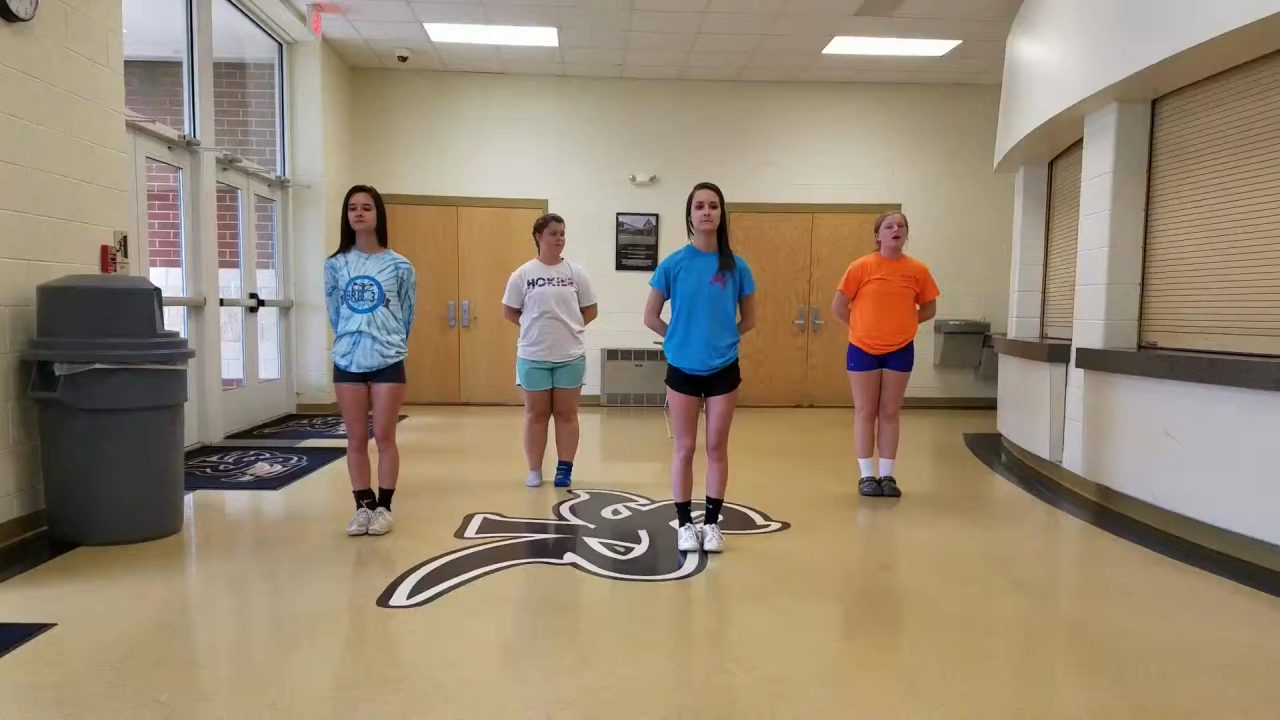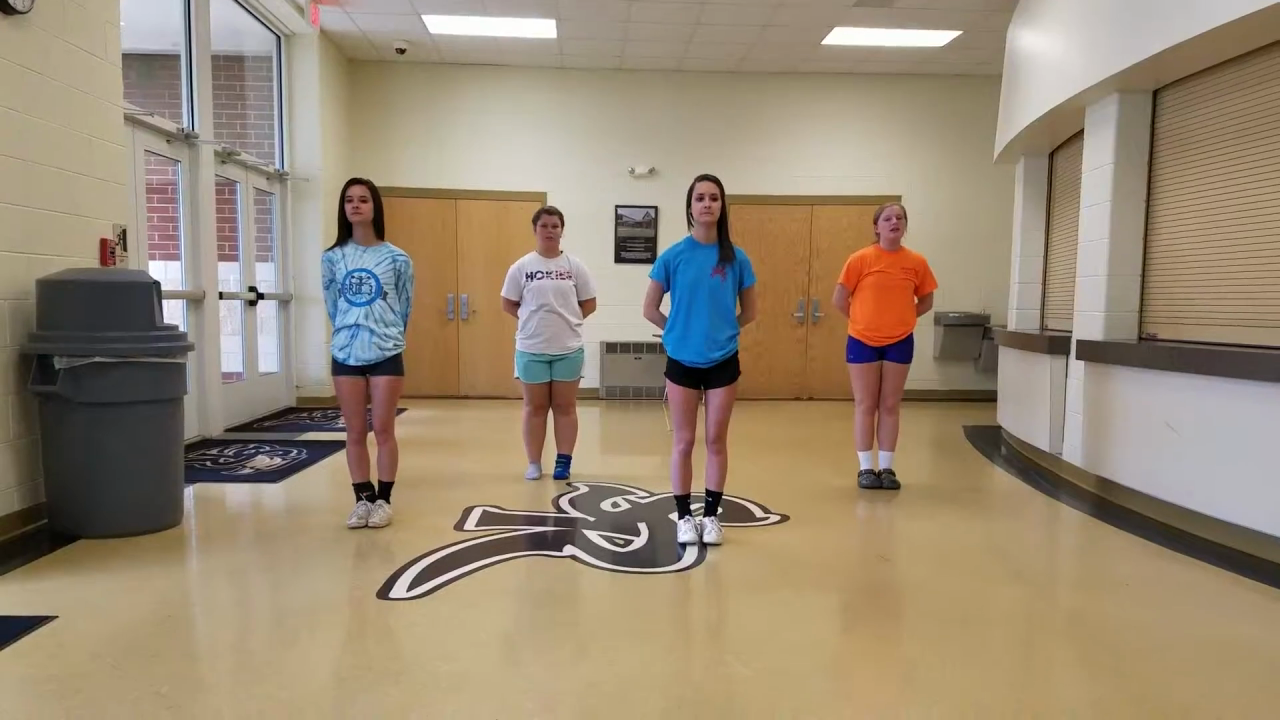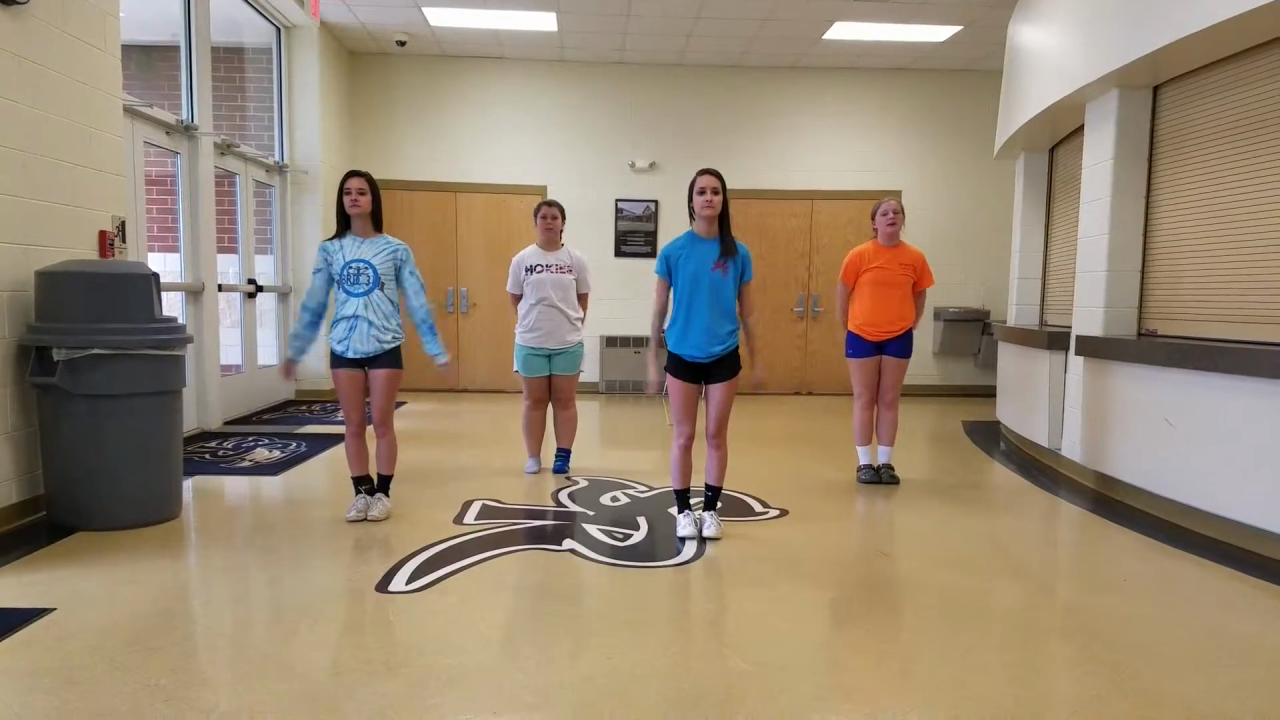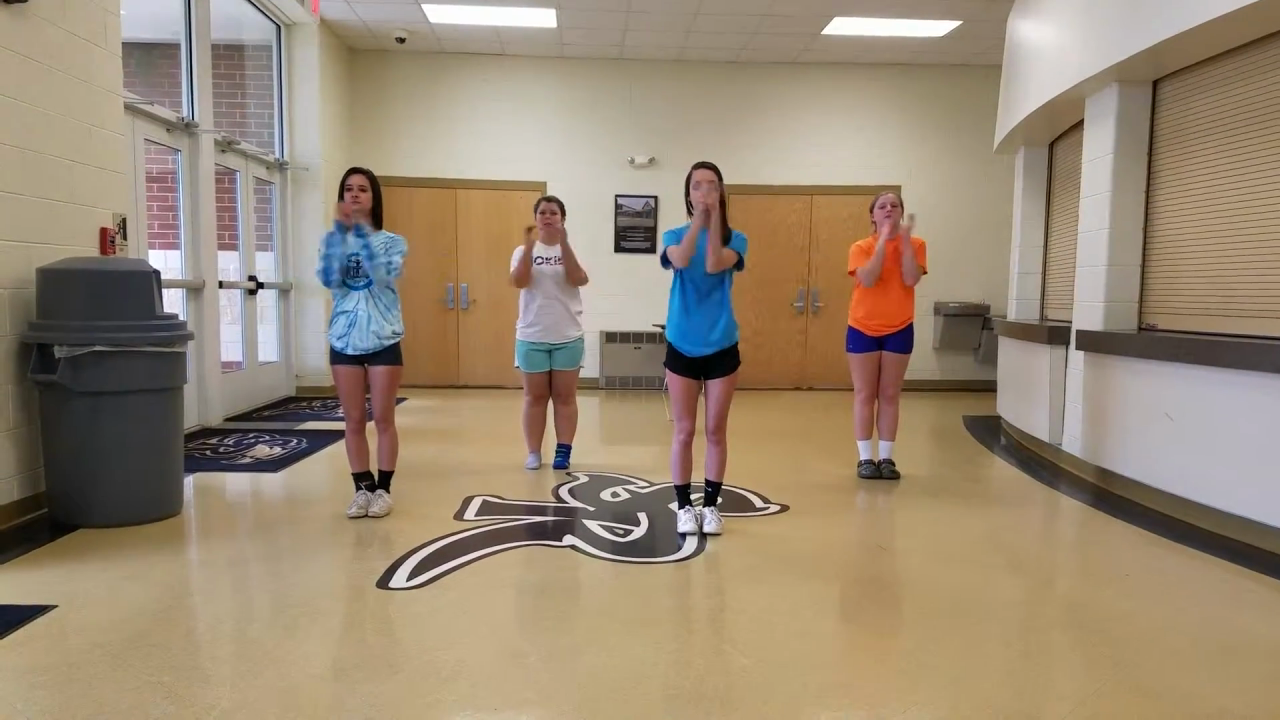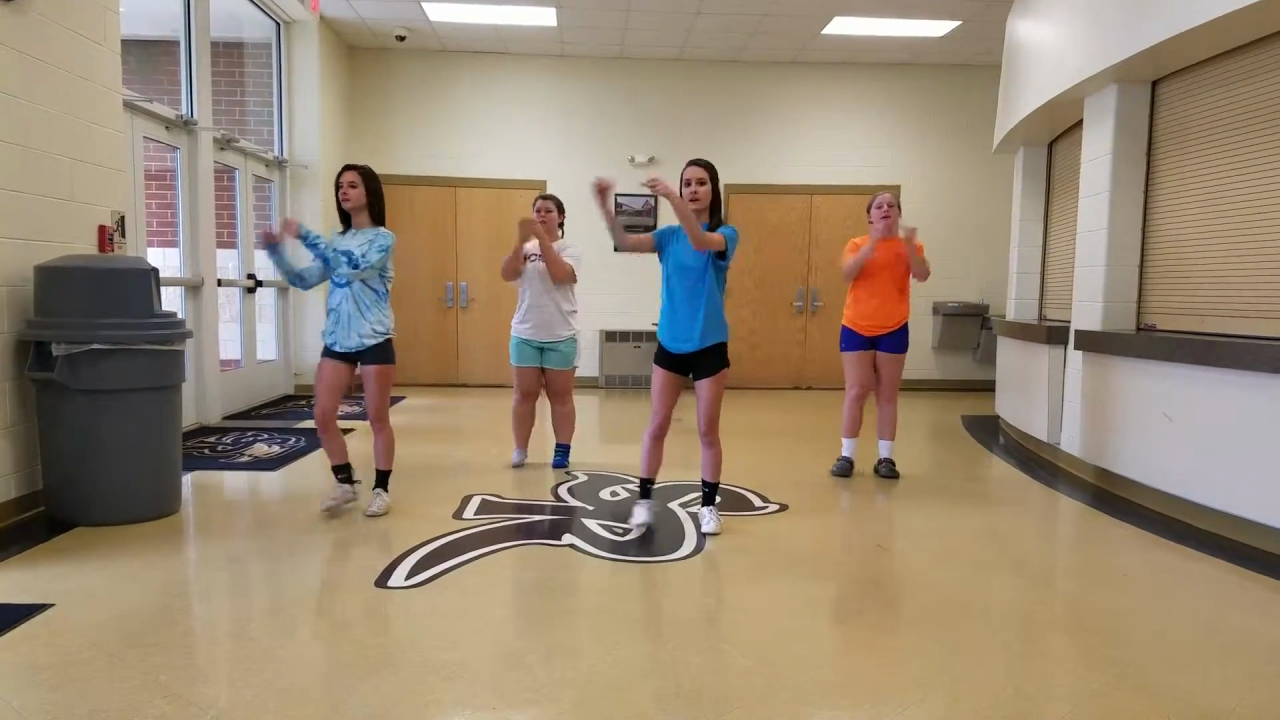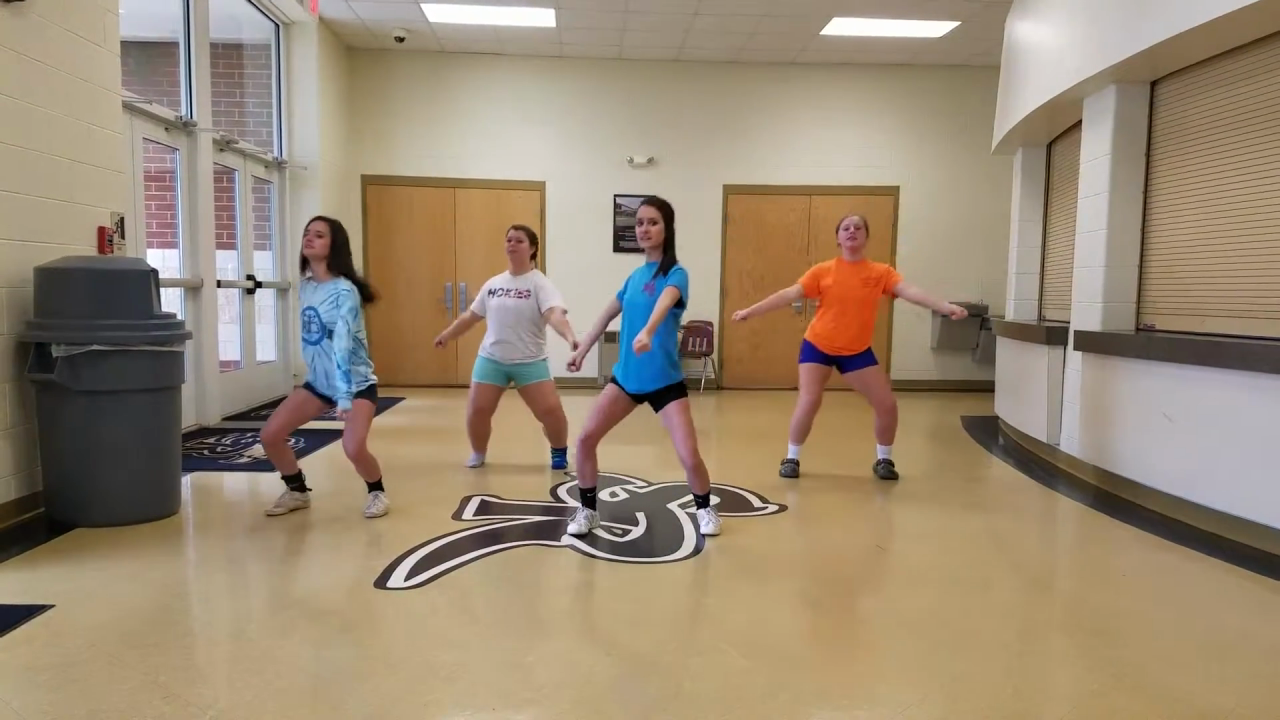
dt=0.4s
person 1, frame 1
left shoulder: (736, 266)
right shoulder: (672, 265)
left elbow: (749, 319)
right elbow: (650, 317)
left wrist: (721, 338)
right wrist: (681, 338)
left hip: (723, 369)
right hip: (683, 368)
left knee: (717, 449)
right knee: (685, 449)
left ankle: (712, 523)
right ankle: (685, 524)
person 1, frame 2
left shoulder: (736, 258)
right shoulder: (673, 257)
left elbow: (749, 312)
right elbow: (650, 309)
left wrist: (720, 332)
right wrist: (681, 332)
left hip: (723, 362)
right hip: (682, 361)
left knee: (716, 442)
right knee: (684, 442)
left ankle: (711, 516)
right ankle: (684, 517)
person 1, frame 3
left shoulder: (737, 253)
right shoulder: (673, 251)
left elbow: (746, 311)
right elbow: (660, 309)
left wrist: (754, 360)
right wrist: (652, 359)
left hip: (724, 357)
right hip: (682, 356)
left knee: (716, 436)
right knee: (683, 436)
left ankle: (710, 510)
right ankle: (683, 511)
person 1, frame 4
left shoulder: (734, 240)
right shoulder: (675, 237)
left elbow: (715, 266)
right elbow: (681, 261)
left wrist: (716, 214)
right wrist: (700, 219)
left hip: (722, 348)
right hip: (682, 348)
left knee: (715, 431)
right knee: (684, 431)
left ankle: (710, 505)
right ankle: (684, 506)
person 1, frame 5
left shoulder: (726, 234)
right shoulder: (669, 235)
left elbow: (701, 242)
right elbow: (624, 242)
left wrist: (674, 200)
right wrist: (605, 204)
left hip: (710, 346)
right hip: (670, 345)
left knee: (707, 431)
right knee: (657, 427)
left ankle: (708, 506)
right ankle: (644, 501)
person 1, frame 6
left shoulder: (674, 274)
right shoulder: (635, 276)
left elbow: (664, 304)
right elbow: (608, 315)
left wrist: (647, 332)
right wrist: (581, 350)
left hip: (666, 382)
right hip: (625, 377)
left knee: (689, 458)
right knee: (585, 438)
left ankle: (704, 509)
right ankle: (588, 509)
person 2, frame 1
left shoulder: (399, 266)
right shoulder: (336, 264)
left elbow: (406, 316)
right elbow: (335, 315)
right wrist: (350, 344)
left hip: (387, 362)
right hip: (347, 362)
left knee: (384, 438)
right knee: (356, 440)
left ankle: (383, 507)
right ankle: (363, 506)
person 2, frame 2
left shoulder: (396, 258)
right shoulder: (333, 258)
left elbow: (404, 309)
right elbow: (333, 308)
left hip: (385, 355)
right hip: (345, 355)
left knee: (383, 430)
right knee: (355, 432)
left ankle: (383, 499)
right ankle: (363, 498)
person 2, frame 3
left shoulder: (396, 250)
right shoulder: (330, 250)
left elbow: (417, 300)
right elbow: (314, 303)
left wrist: (436, 348)
right wrist: (295, 349)
left hip: (384, 347)
right hip: (345, 348)
left knee: (382, 423)
right knee: (354, 425)
left ankle: (383, 492)
right ankle: (362, 492)
person 2, frame 4
left shoulder: (391, 241)
right shoulder: (334, 241)
left elbow: (382, 275)
right elbow: (330, 279)
left wrist: (361, 230)
right wrist: (340, 231)
left hip: (383, 342)
right hip: (344, 342)
left knee: (383, 419)
right knee: (353, 421)
left ankle: (382, 489)
right ankle: (362, 488)
person 2, frame 5
left shoulder: (382, 238)
right shoulder: (337, 240)
left elbow: (351, 267)
right elbow: (304, 280)
left wrist: (307, 237)
right wrist: (276, 249)
left hip: (374, 341)
right hip: (336, 341)
left knee: (377, 418)
right knee: (323, 416)
left ankle: (381, 488)
right ankle: (344, 483)
person 2, frame 6
left shoulder: (345, 292)
right shoulder: (305, 287)
left elbow: (345, 346)
left wrist: (346, 398)
left hip: (356, 385)
right hip: (318, 383)
left knee: (354, 448)
right knee: (271, 435)
left ankle: (377, 491)
right ankle: (297, 490)
person 3, frame 1
left shoulder: (918, 270)
right shoulder: (861, 266)
left elbow: (929, 309)
right elbow: (838, 305)
left wrist: (902, 324)
right wrist: (862, 326)
left hip: (899, 350)
right hip: (863, 349)
left knee: (890, 413)
right knee: (865, 412)
left ankle: (887, 475)
right ankle: (867, 475)
person 3, frame 2
left shoulder: (916, 262)
right shoulder: (860, 259)
left elbow: (926, 302)
right elbow: (839, 299)
left wrist: (899, 318)
right wrist: (862, 320)
left hip: (899, 343)
right hip: (863, 341)
left knee: (890, 406)
right knee: (865, 405)
left ankle: (886, 468)
right ankle: (866, 468)
person 3, frame 3
left shoulder: (915, 257)
right shoulder: (859, 255)
left elbow: (920, 297)
right elbow: (842, 296)
left wrist: (905, 322)
right wrist: (856, 323)
left hip: (898, 338)
right hip: (862, 336)
left knee: (889, 401)
right knee: (864, 400)
left ankle: (885, 462)
right ankle: (864, 462)
person 3, frame 4
left shoulder: (915, 245)
right shoulder: (861, 247)
left elbow: (911, 279)
right elbow: (867, 280)
left wrist: (905, 240)
right wrist: (884, 240)
left hip: (898, 331)
right hip: (862, 329)
left knee: (889, 395)
right knee: (864, 395)
left ankle: (886, 458)
right ankle: (865, 458)
person 3, frame 5
left shoulder: (911, 246)
right shoulder: (856, 244)
left elbow: (922, 275)
right elbow: (849, 272)
left wrist: (909, 244)
right wrist: (873, 241)
left hip: (894, 330)
right hip: (857, 329)
left knee: (887, 396)
right knee: (855, 392)
left ankle: (885, 458)
right ankle: (846, 456)
person 3, frame 6
left shoulder: (881, 272)
right shoulder: (823, 271)
left elbow: (909, 292)
right elbow: (789, 294)
left wrist: (946, 307)
right wrist: (750, 311)
left hip: (858, 351)
right hip: (817, 346)
left knee: (888, 404)
right knee: (808, 404)
left ankle: (884, 460)
right ankle: (791, 458)
person 4, frame 1
left shoulder: (576, 273)
right shoulder: (523, 274)
left elbow: (591, 310)
right elbow: (509, 311)
left wrist: (568, 327)
right wrist: (534, 327)
left hip: (570, 356)
right hip: (533, 356)
left knee: (566, 414)
right knee: (536, 414)
left ankle: (564, 468)
right ankle: (534, 470)
person 4, frame 2
left shoulder: (575, 266)
right shoulder: (521, 266)
left elbow: (589, 304)
right elbow: (508, 304)
left wrist: (566, 321)
right wrist: (533, 320)
left hip: (568, 348)
right hip: (531, 349)
left knee: (565, 407)
right knee: (534, 407)
left ankle: (563, 462)
right ankle: (534, 463)
person 4, frame 3
left shoulder: (575, 259)
right shoulder: (522, 259)
left elbow: (583, 299)
right elbow: (515, 299)
left wrist: (567, 319)
left hip: (568, 342)
right hip: (531, 342)
left knee: (564, 401)
right knee: (534, 401)
left ankle: (563, 455)
right ankle: (533, 456)
person 4, frame 4
left shoulder: (571, 250)
right shoulder: (523, 250)
left elbow: (578, 280)
right elbow: (519, 281)
left wrist: (564, 244)
right wrist: (529, 246)
left hip: (568, 337)
right hip: (532, 337)
left knee: (565, 396)
right knee: (535, 396)
left ankle: (563, 451)
right ankle: (534, 453)
person 4, frame 5
left shoulder: (569, 249)
right shoulder: (523, 249)
left elbow: (561, 275)
right elbow: (507, 274)
left wrist: (543, 240)
right wrist: (522, 240)
left hip: (560, 336)
right hip: (525, 334)
left knee: (561, 395)
right knee: (524, 394)
left ankle: (562, 451)
right ankle: (520, 450)
person 4, frame 6
left shoulder: (540, 283)
right shoulder: (494, 283)
left elbow: (554, 315)
right elbow: (471, 315)
left wrist: (570, 337)
right wrist: (447, 335)
left hip: (530, 361)
right hip: (491, 358)
left knee: (551, 410)
right knee: (477, 411)
left ankle: (559, 453)
right ankle: (478, 453)
